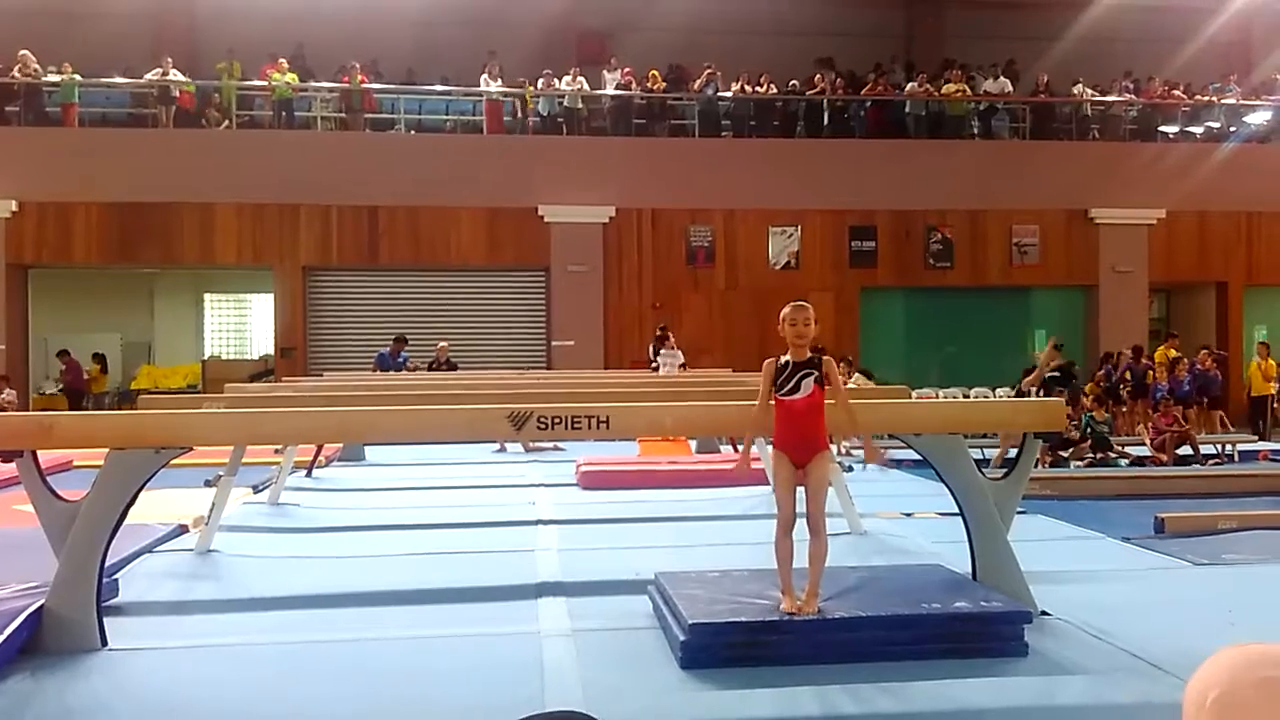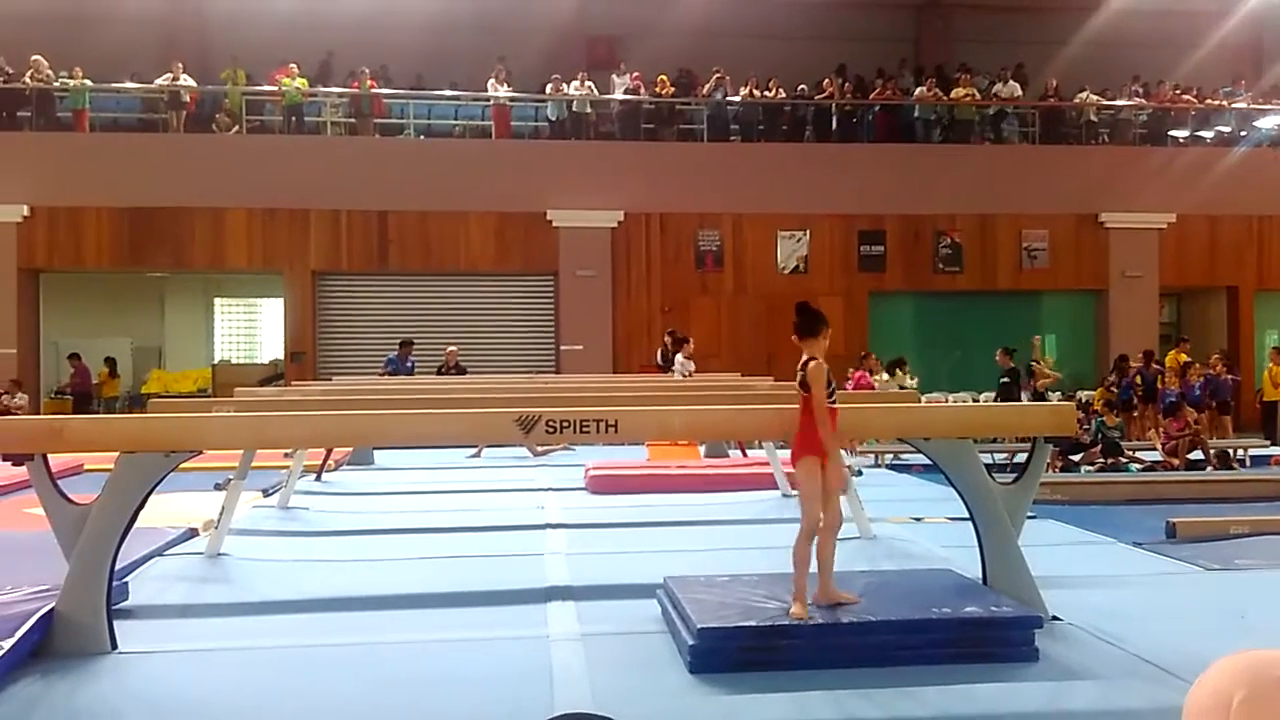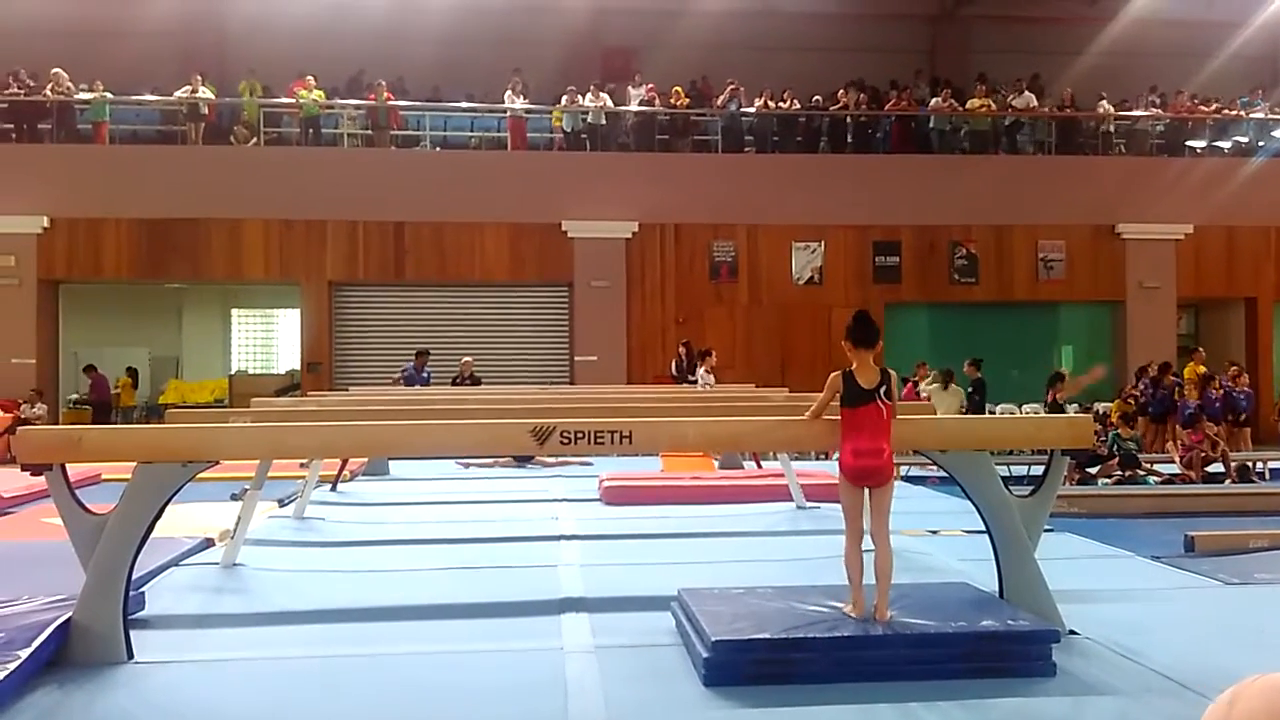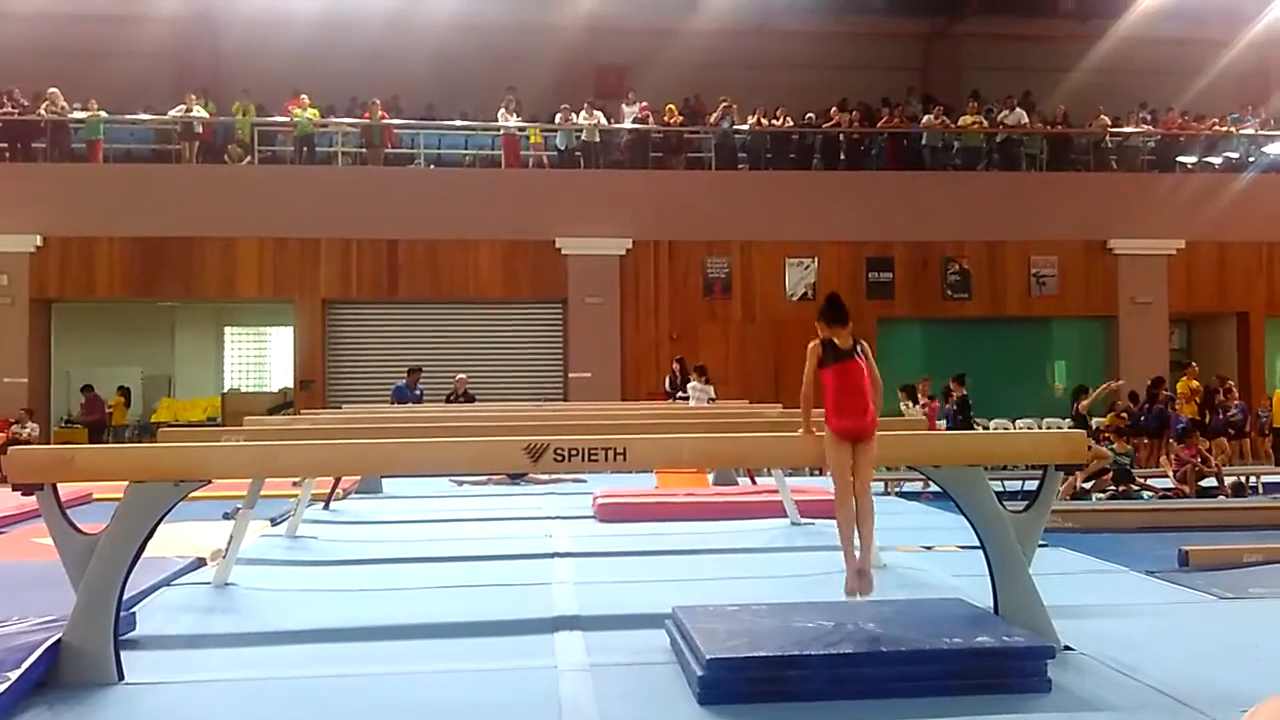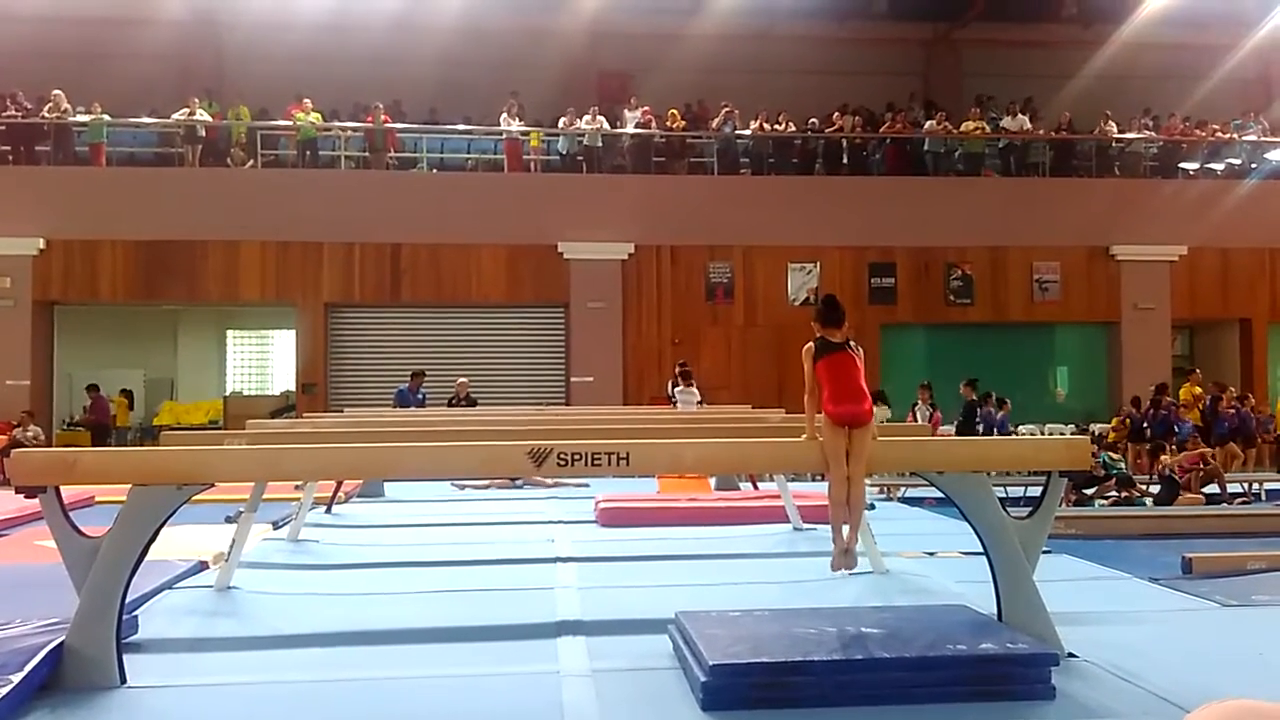
dt=1s
person 1, frame 1
left shoulder: (825, 365)
right shoulder: (773, 366)
left elbow: (842, 403)
right elbow: (762, 411)
right wrist: (746, 450)
left hip: (818, 450)
right hip: (783, 451)
left knee: (817, 521)
right knee: (785, 521)
left ankle: (813, 592)
right ankle: (786, 591)
person 1, frame 2
left shoulder: (805, 366)
right shoulder: (817, 367)
right elbow: (821, 417)
left wrist: (835, 456)
right wrist: (838, 461)
left hip: (817, 452)
right hip: (810, 453)
left knee: (834, 520)
right knee: (811, 525)
left ankle: (825, 589)
right ankle: (799, 597)
person 1, frame 3
left shoulder: (839, 379)
right shoulder: (890, 378)
left elbow: (815, 414)
left wrist: (812, 413)
left hip: (852, 465)
right hip: (882, 464)
left knee: (853, 535)
right knee: (881, 535)
left ankle: (858, 604)
right ankle: (882, 606)
person 1, frame 4
left shoulder: (817, 347)
right shoulder: (862, 346)
left elbow: (808, 392)
right elbow: (877, 386)
left wrist: (806, 424)
left hip: (838, 422)
right hip: (866, 420)
left knee: (843, 493)
right knee: (863, 490)
left ankle: (851, 559)
right ankle: (865, 558)
person 1, frame 5
left shoulder: (811, 349)
right shoulder: (856, 348)
left elbow: (811, 392)
left wrist: (810, 429)
right wrist: (870, 424)
left hip: (834, 410)
right hip: (862, 409)
left knee: (837, 475)
right knee: (857, 476)
left ankle: (838, 541)
right ankle: (852, 540)
